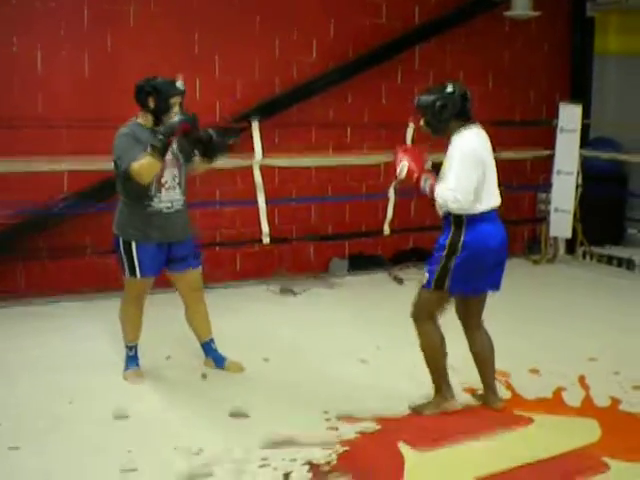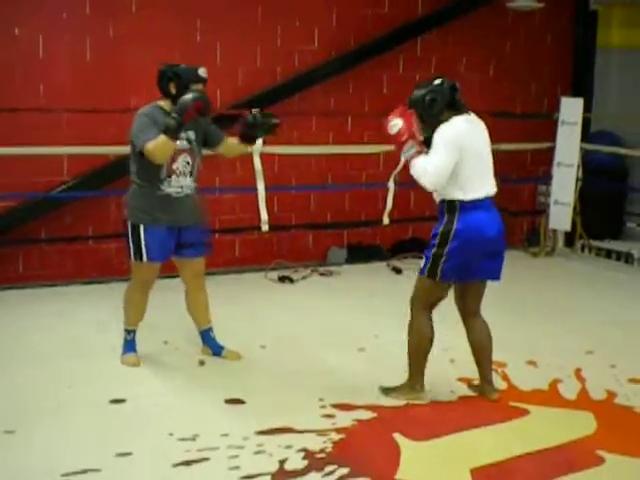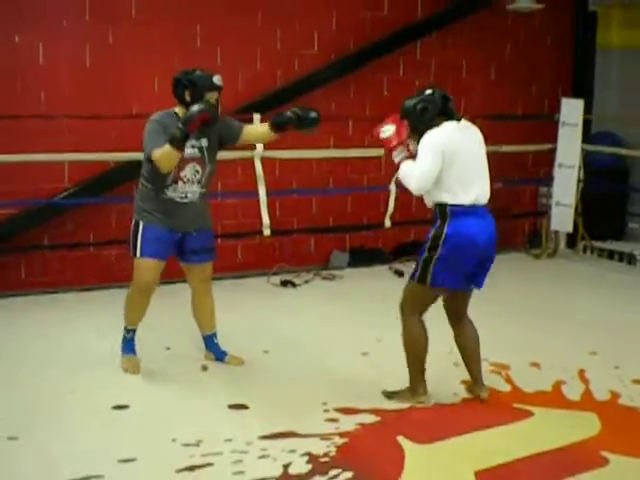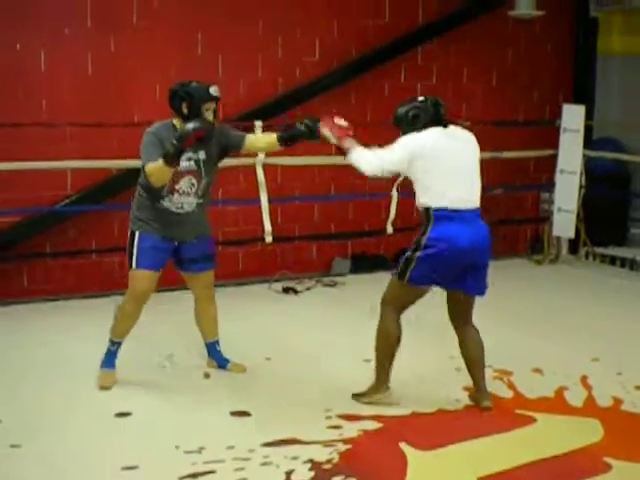
dt=0.2s
person 1, frame 1
left shoulder: (464, 144)
right shoulder: (474, 135)
left elbow: (455, 198)
left wrist: (421, 177)
right wrist: (428, 173)
left hip: (467, 236)
right hip: (490, 232)
left knee: (422, 313)
right knee: (472, 321)
left ankle: (444, 395)
right ankle: (491, 393)
person 1, frame 2
left shoulder: (449, 132)
right shoulder: (475, 124)
left elbow: (431, 178)
left wrist: (408, 145)
right wrist: (421, 138)
left hip: (462, 225)
right hip: (490, 221)
left knee: (421, 305)
right knee: (470, 310)
left ankle: (415, 384)
right ankle: (487, 383)
person 1, frame 3
left shoulder: (437, 137)
right shoulder: (471, 131)
left elbow: (418, 184)
left wrist: (399, 151)
right wrist: (412, 144)
left hip: (455, 230)
right hip: (484, 227)
left knee: (410, 310)
right knee: (457, 313)
left ankle: (418, 388)
right ankle: (479, 385)
person 1, frame 4
left shoulder: (417, 143)
right shoulder: (467, 138)
left elbow: (374, 164)
left wrist: (344, 139)
left hip: (441, 235)
right hip: (477, 231)
left knee: (390, 306)
right knee: (462, 319)
left ankle: (380, 386)
right ankle: (482, 393)
person 2, frame 1
left shoulder: (174, 132)
right shoulder: (128, 134)
left elbow: (194, 165)
right elbow: (144, 174)
left wrist: (211, 148)
right wrist: (163, 140)
left hip: (178, 229)
right hip: (139, 232)
left knee: (193, 289)
right knee: (136, 294)
left ankle: (212, 353)
right ankle: (131, 357)
person 2, frame 2
left shoulder: (197, 120)
right shoulder: (147, 117)
left elbow: (228, 147)
right elbow: (156, 154)
left wrist: (251, 131)
right wrist: (176, 120)
left hip: (188, 215)
right hip: (149, 216)
left knee: (195, 277)
right knee: (143, 281)
left ankle: (209, 342)
right ankle: (129, 341)
person 2, frame 3
left shoulder: (216, 124)
right shoulder: (159, 123)
left elbow: (254, 133)
right elbow: (162, 163)
left wrist: (286, 121)
right wrist: (184, 130)
left hip: (194, 220)
right hip: (154, 217)
left knee: (202, 282)
right knee: (144, 282)
left ankle: (212, 347)
right ankle: (129, 343)
person 2, frame 4
left shoulder: (216, 134)
right shoulder: (156, 135)
left elbow: (259, 142)
right elbow: (156, 177)
left wrist: (291, 134)
right wrist: (178, 146)
left hip: (193, 230)
right hip: (151, 227)
left knee: (205, 292)
right knee: (138, 293)
left ankle: (215, 355)
right ankle: (110, 357)
